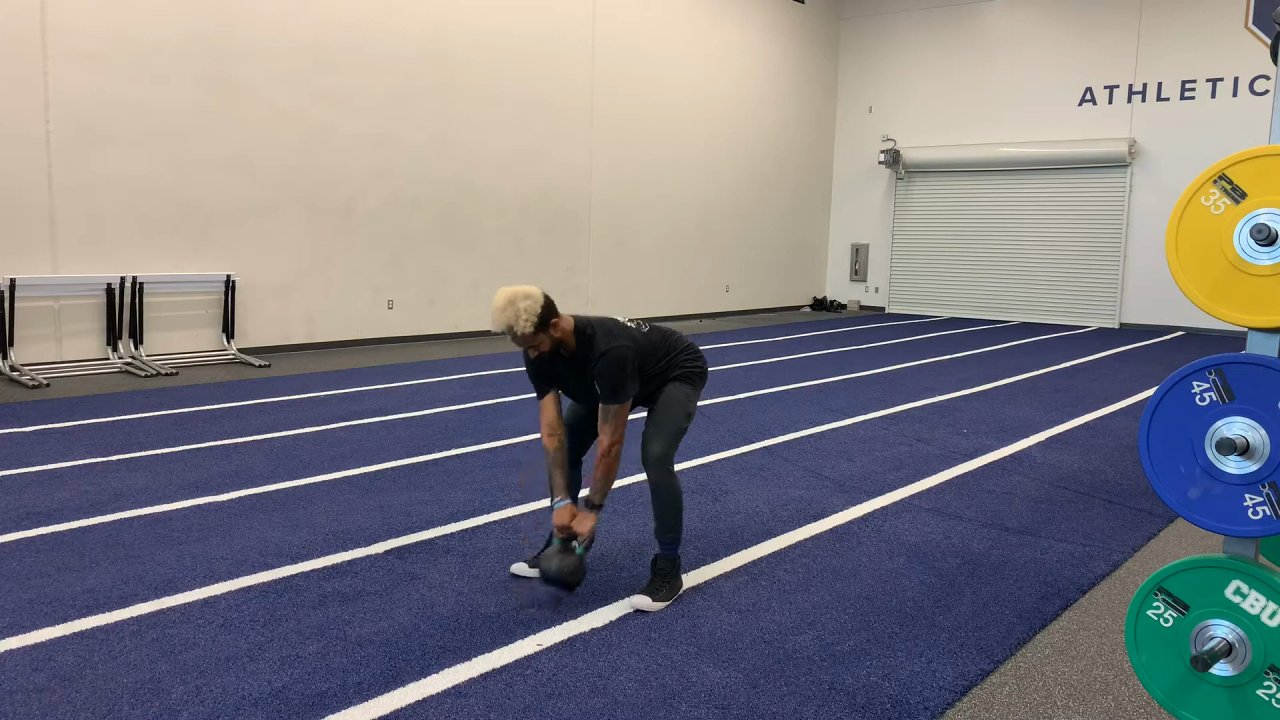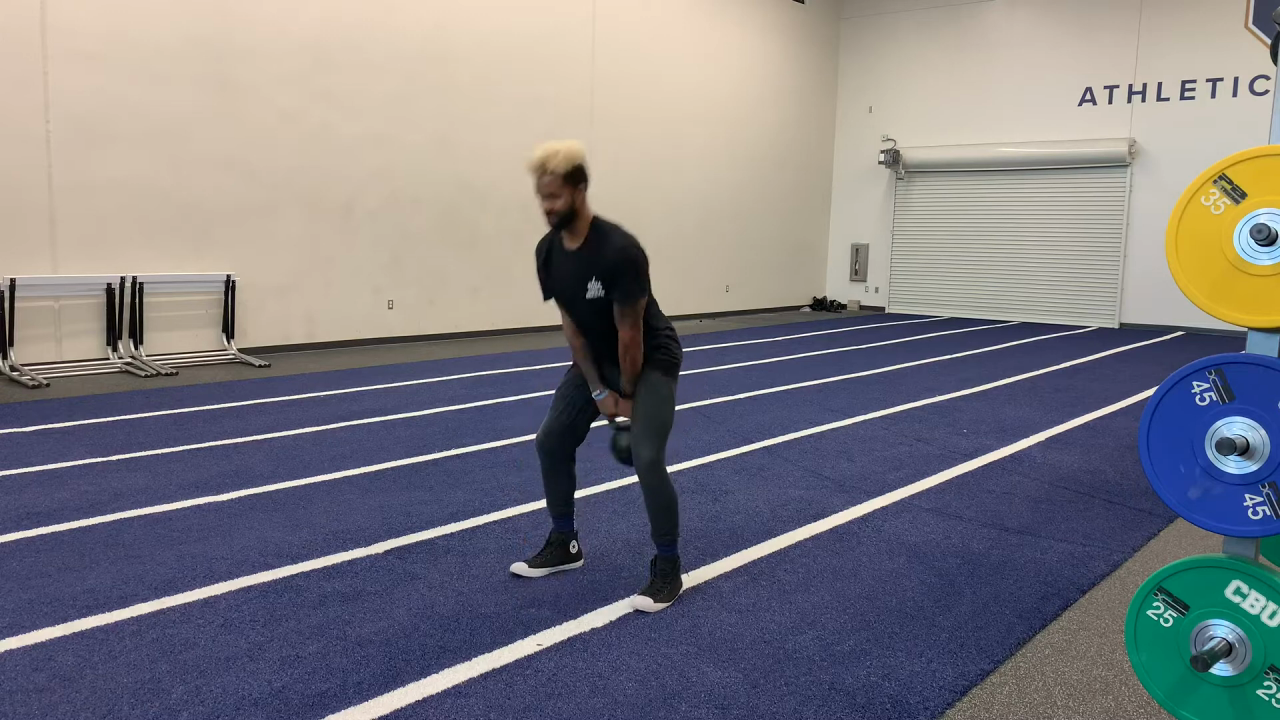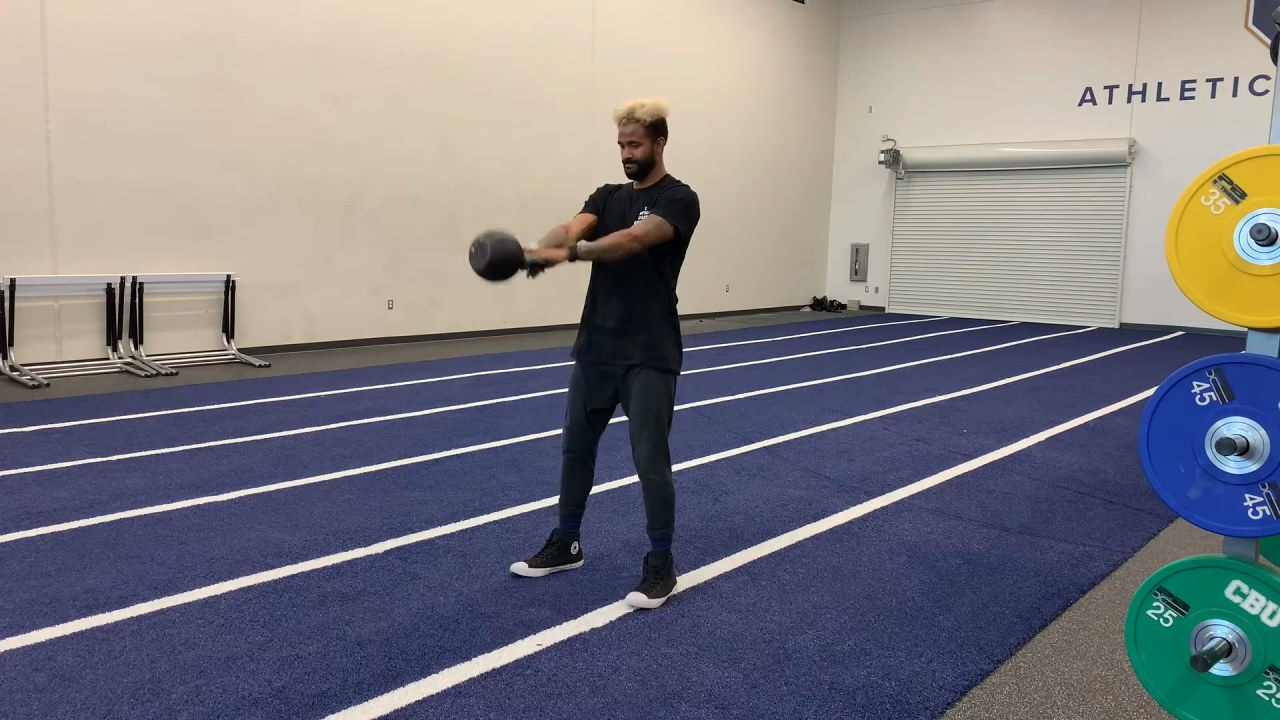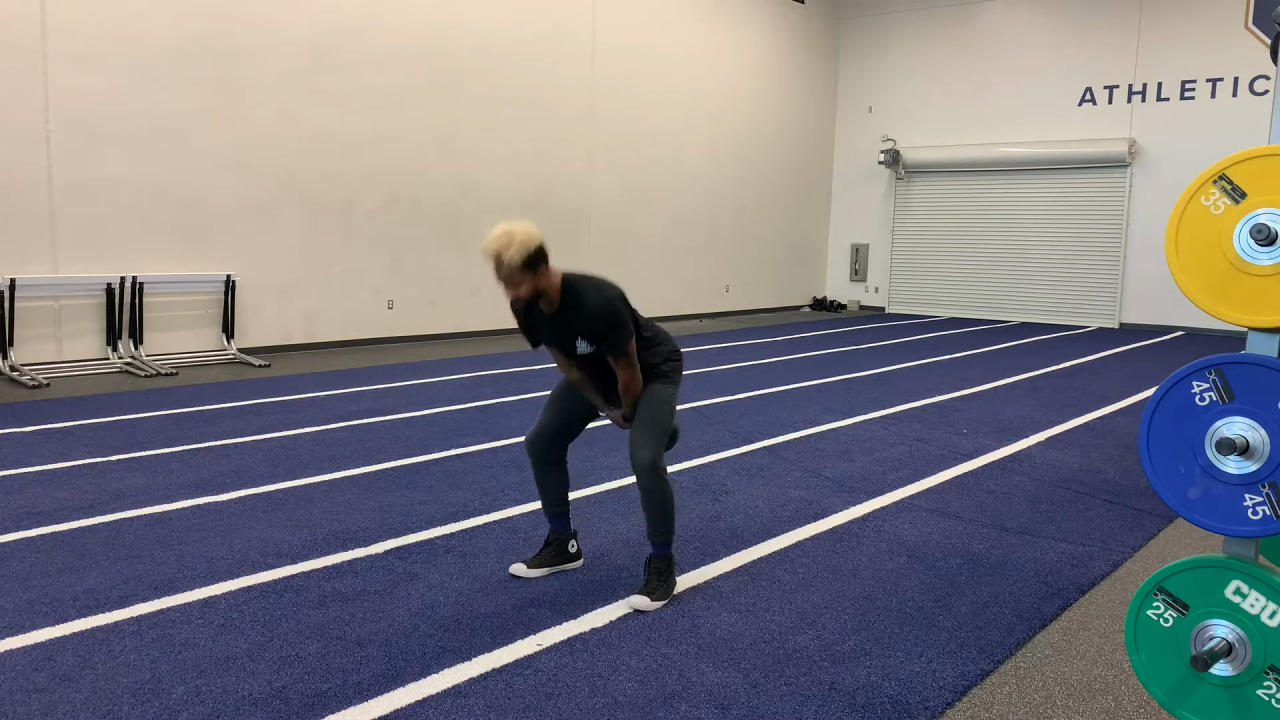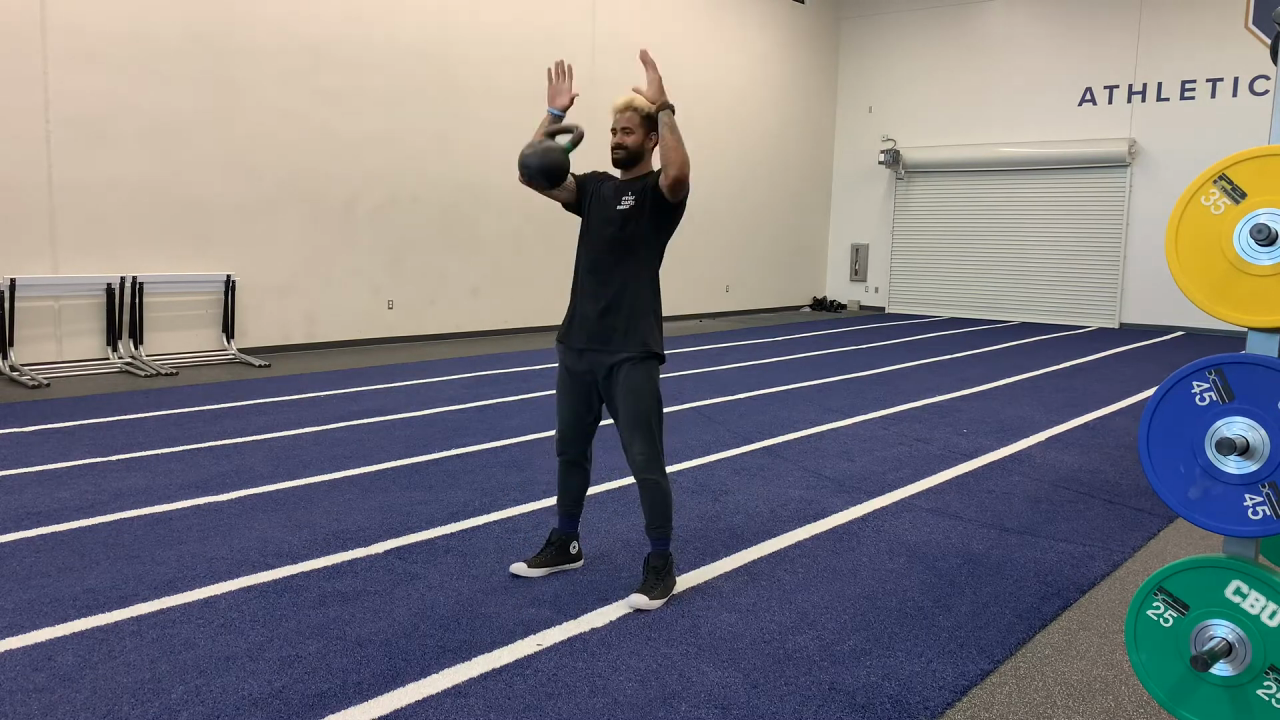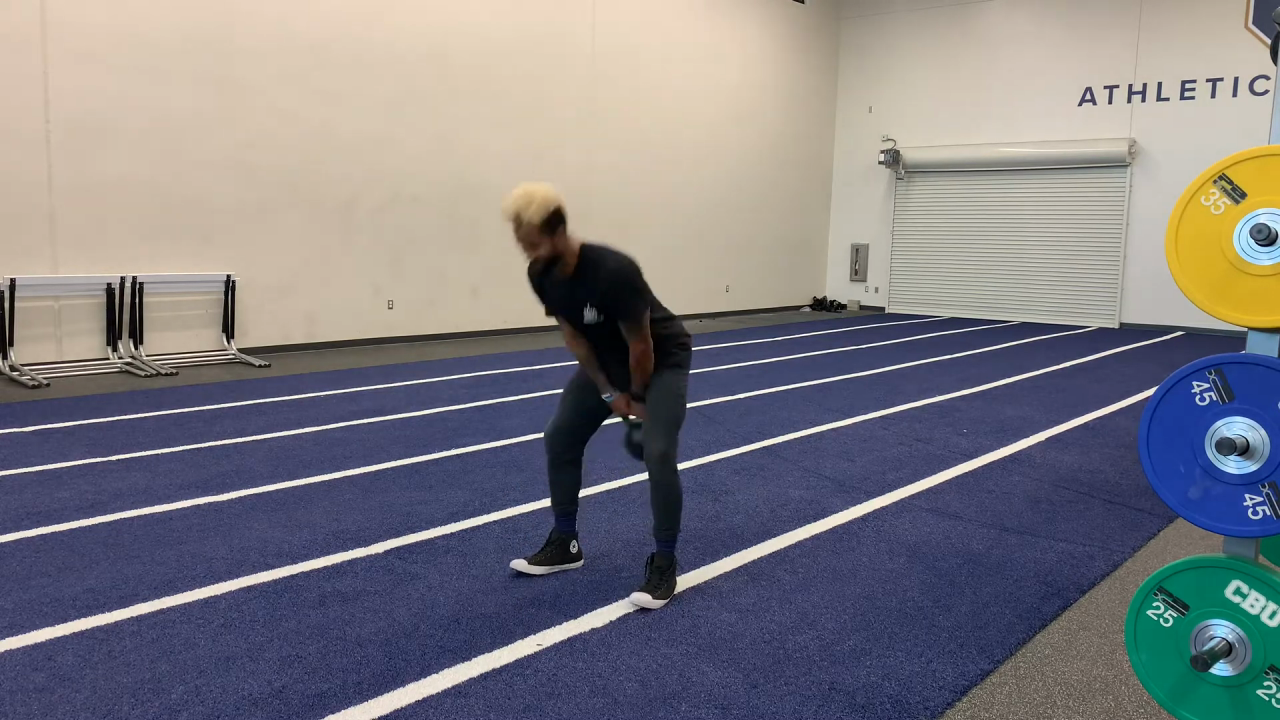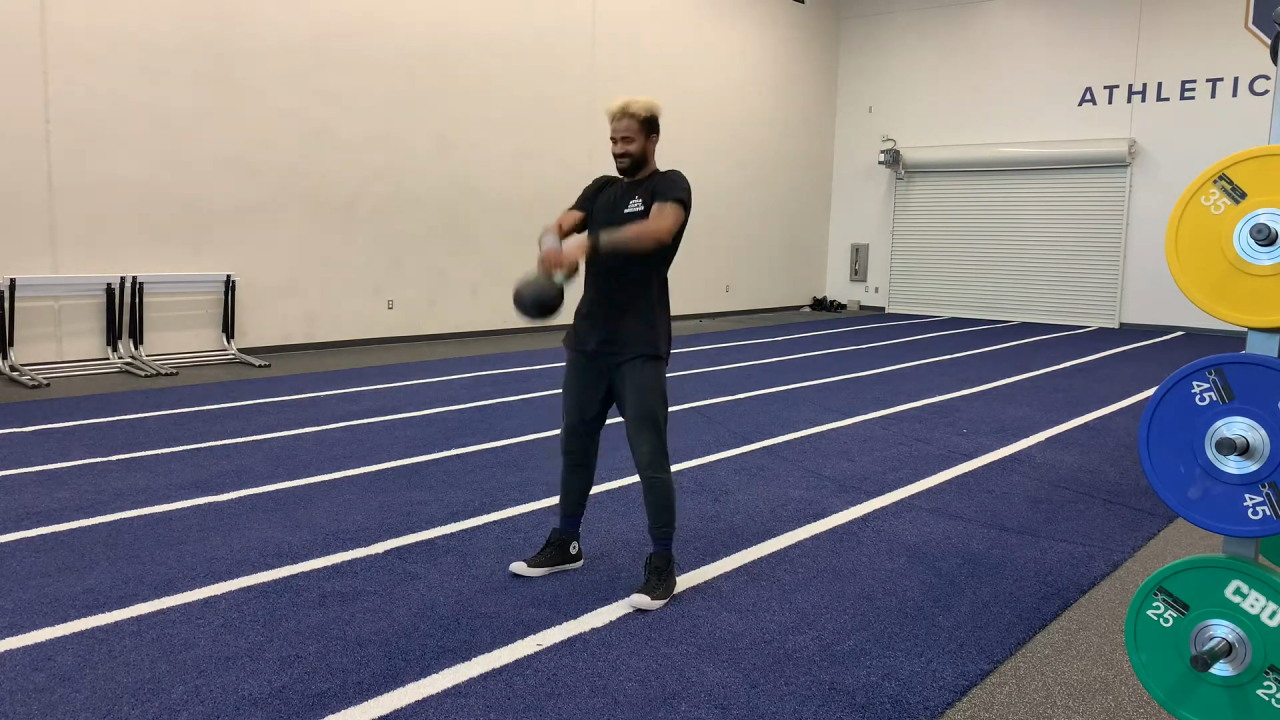
dt=0.7s
person 1, frame 1
left shoulder: (610, 351)
right shoulder: (539, 355)
left elbow: (610, 441)
right elbow: (552, 431)
left wrist: (593, 509)
right wrist: (562, 501)
left hip: (677, 376)
left knee: (654, 454)
right knee: (562, 450)
left ankle: (669, 569)
right ankle: (564, 543)
person 1, frame 2
left shoulder: (620, 251)
right shoulder: (547, 251)
left elbow: (631, 336)
right elbow: (572, 327)
left wrist: (627, 396)
right wrist: (598, 391)
left hip: (650, 363)
right hip: (595, 362)
left knee: (647, 459)
right knee: (551, 442)
left ankle: (667, 568)
right ankle: (564, 544)
person 1, frame 3
left shoulder: (678, 199)
right shoulder: (607, 196)
left elbow: (633, 241)
right elbow: (574, 228)
left wrist: (567, 251)
right wrist: (541, 249)
left hip: (649, 355)
right hip: (596, 348)
left knee: (650, 460)
right knee: (576, 448)
left ankle: (660, 564)
right ankle: (565, 543)
person 1, frame 4
left shoulder: (598, 302)
right shoulder: (527, 310)
left elbow: (629, 375)
right elbow: (570, 367)
left wrist: (630, 416)
right wrist: (608, 410)
left hip: (652, 371)
right hip: (594, 373)
left knee: (645, 458)
right knee: (541, 442)
left ankle: (661, 566)
right ankle: (563, 543)
person 1, frame 5
left shoulder: (659, 190)
right shoulder: (593, 187)
left elbow: (679, 172)
right elbow: (533, 175)
left wrist: (661, 106)
right wrist: (555, 112)
left hip: (630, 351)
right hip: (577, 346)
left knee: (644, 458)
right knee: (570, 449)
left ankle: (661, 565)
right ankle: (565, 543)
person 1, frame 6
left shoulder: (614, 274)
right shoulder: (542, 274)
left elbow: (642, 347)
right elbow: (574, 338)
left wrist: (638, 396)
right wrist: (609, 393)
left hip: (662, 359)
right hip: (603, 365)
left knee: (658, 451)
right knee: (559, 438)
left ankle: (663, 565)
right ankle: (565, 542)
person 1, frame 7
left shoulder: (669, 185)
right shoulder: (600, 191)
left elbow: (659, 231)
right elbow: (564, 223)
left wrist: (592, 242)
right wrist: (553, 241)
left hip: (640, 350)
right hip: (587, 342)
left knee: (650, 457)
right knee: (575, 446)
left ankle: (662, 565)
right ankle: (566, 544)
